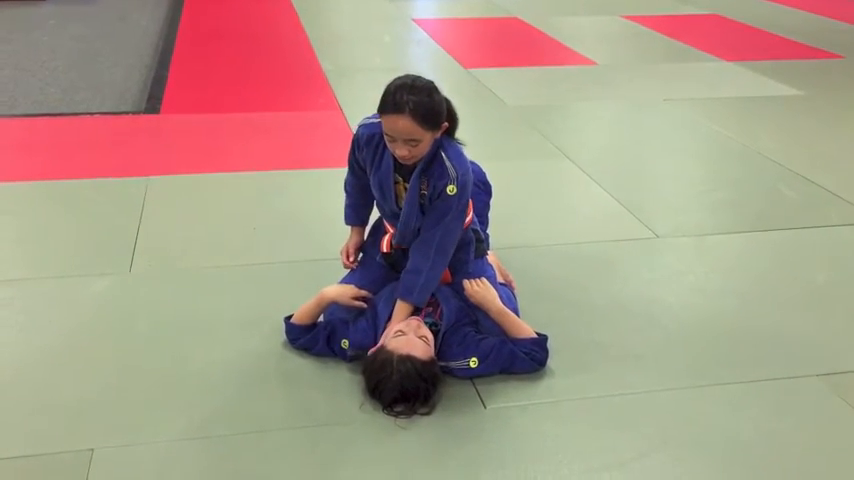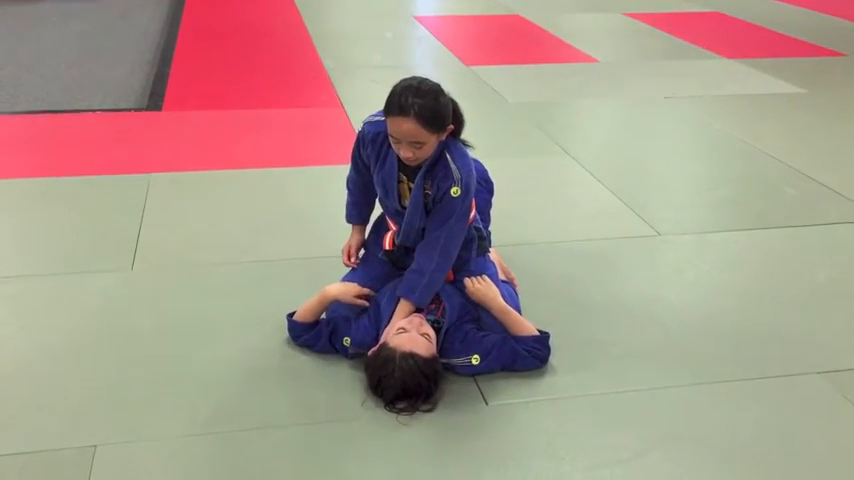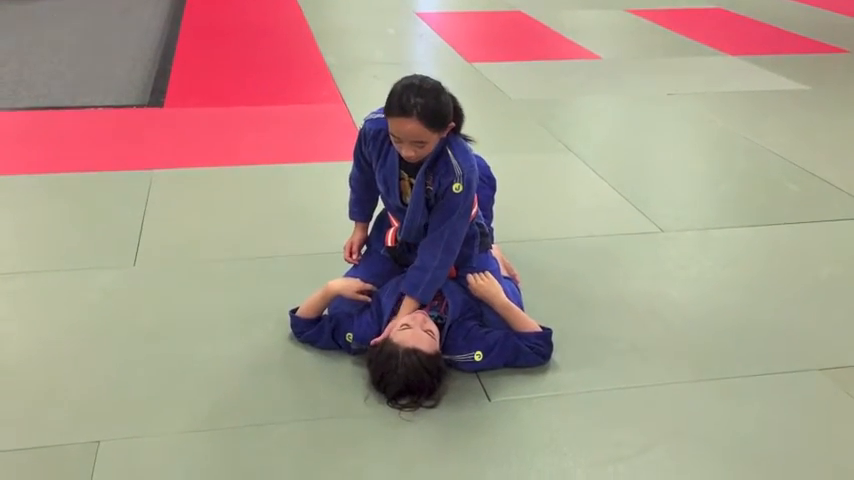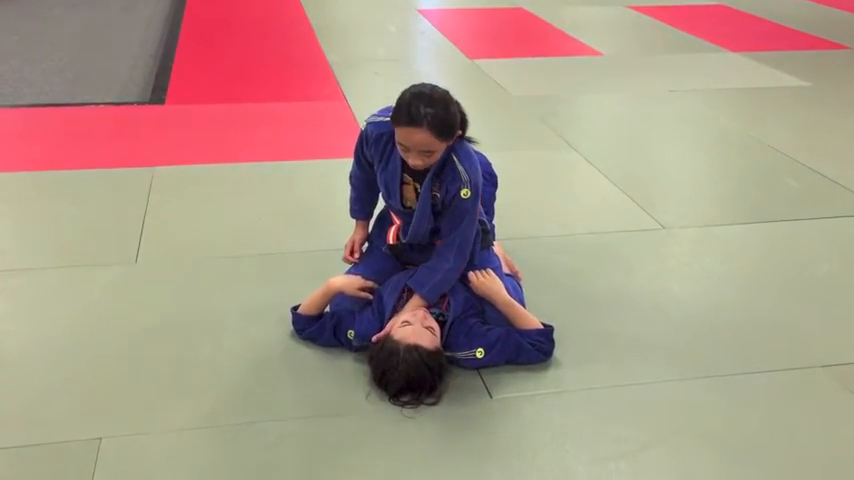
dt=0.3s
person 1, frame 1
left shoulder: (361, 340)
right shoulder: (457, 354)
left elbow: (298, 332)
right elbow: (535, 353)
left wrist: (326, 295)
right wrist: (493, 305)
person 1, frame 2
left shoulder: (363, 337)
right shoulder: (459, 352)
left elbow: (301, 329)
right elbow: (536, 350)
left wrist: (328, 293)
right wrist: (495, 302)
person 1, frame 3
left shoulder: (365, 333)
right shoulder: (461, 347)
left elbow: (303, 325)
right elbow: (539, 347)
left wrist: (331, 288)
right wrist: (497, 298)
person 1, frame 4
left shoulder: (366, 330)
right shoulder: (463, 345)
left elbow: (305, 322)
right elbow: (540, 344)
left wrist: (333, 285)
right wrist: (498, 295)
person 2, frame 1
left shoulder: (454, 173)
right shoulder: (368, 135)
left elbow: (432, 251)
left wrist: (399, 321)
right wrist: (357, 232)
left hip: (450, 247)
right hip: (393, 239)
left ankle: (484, 259)
person 2, frame 2
left shoulder: (457, 174)
right shoulder: (373, 133)
left elbow: (436, 252)
right elbow: (361, 181)
left wrist: (400, 319)
right wrist: (358, 230)
left hip: (452, 245)
right hip: (395, 236)
right knee: (342, 312)
left ankle: (486, 256)
person 2, frame 3
left shoulder: (459, 169)
right shoulder: (374, 130)
left elbow: (440, 248)
left wrist: (404, 316)
right wrist: (361, 227)
left hip: (456, 241)
right hip: (397, 233)
person 2, frame 4
left shoulder: (464, 173)
right shoulder: (377, 131)
left elbow: (451, 253)
right elbow: (364, 176)
right wrist: (361, 226)
left hip: (456, 239)
right hip: (398, 231)
right knee: (345, 307)
